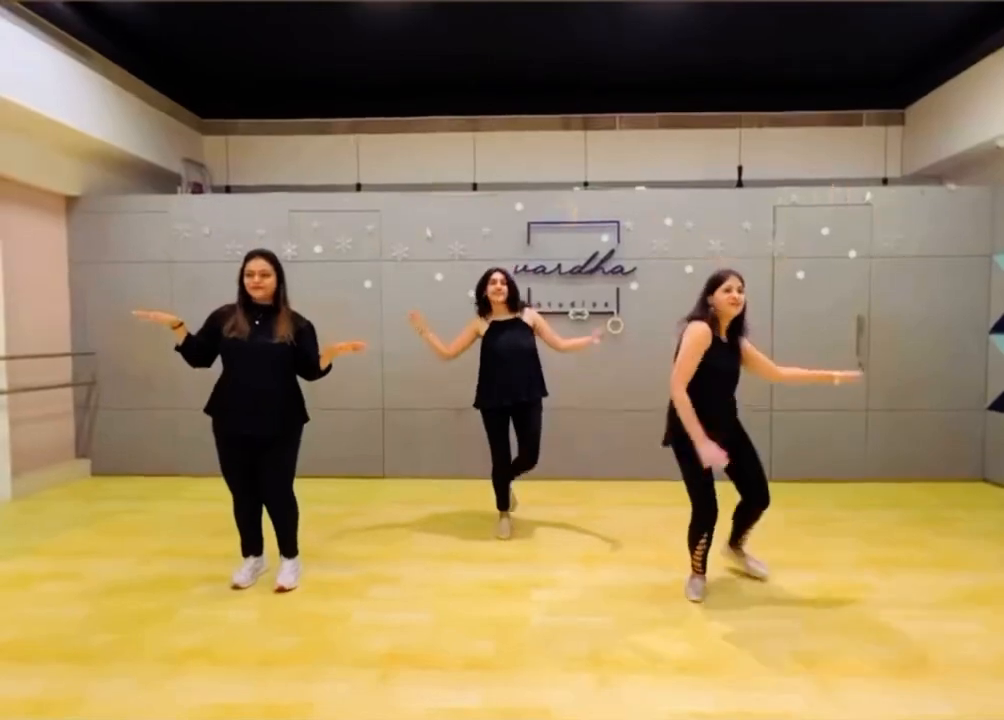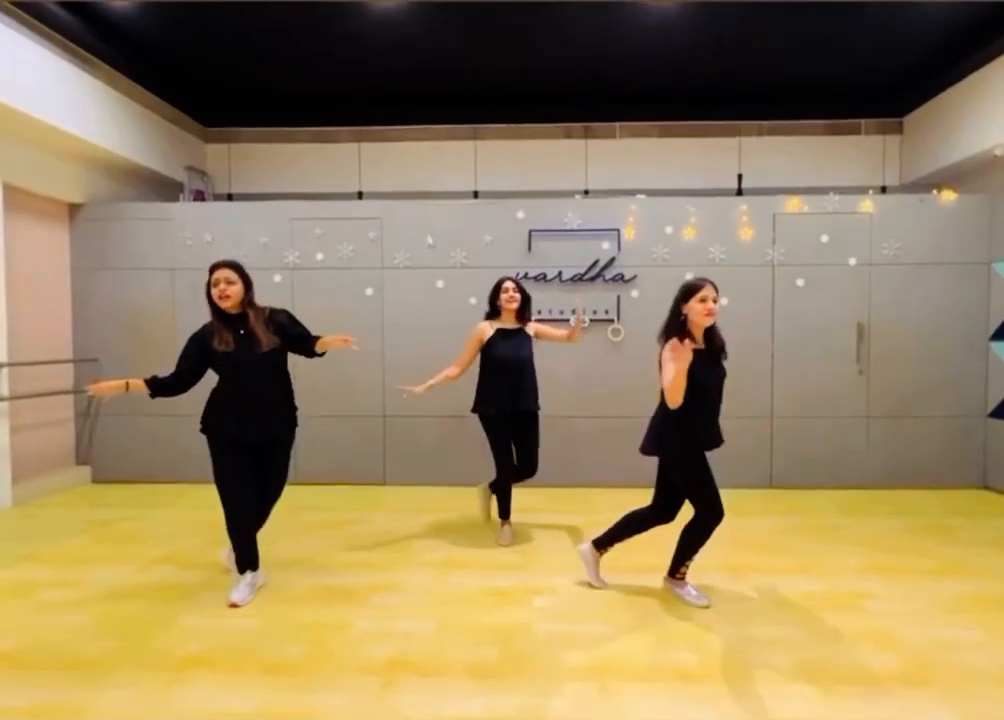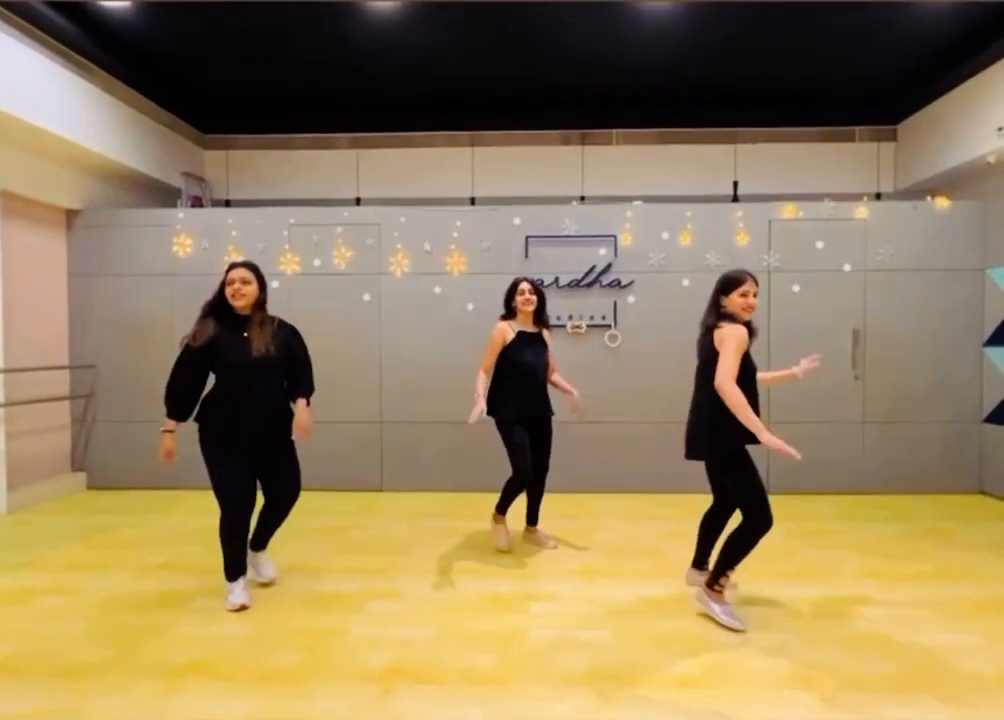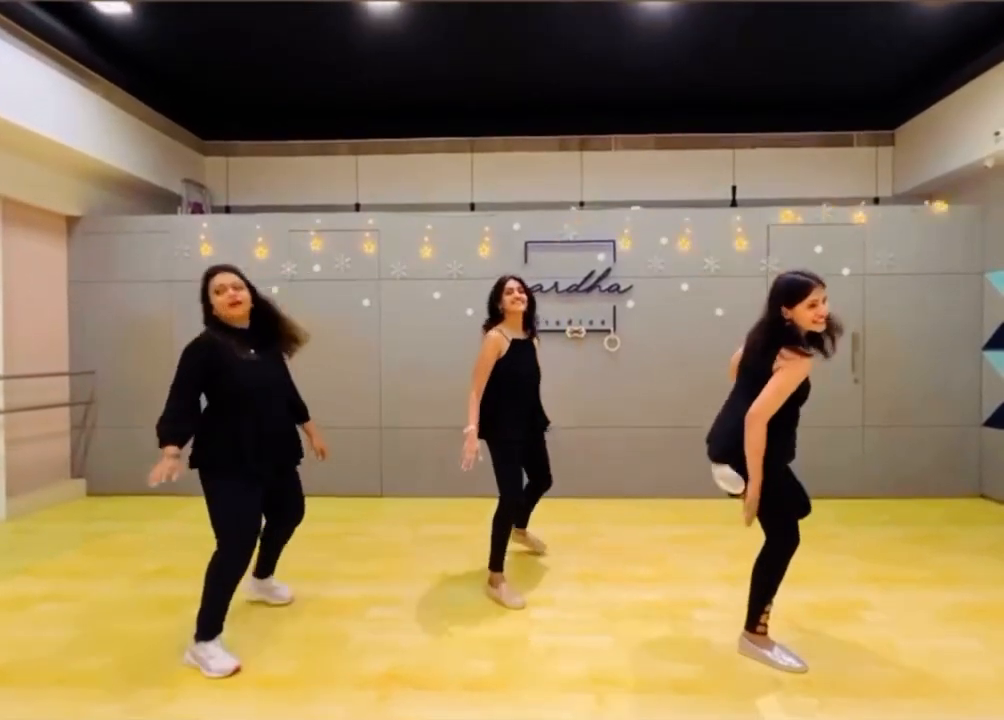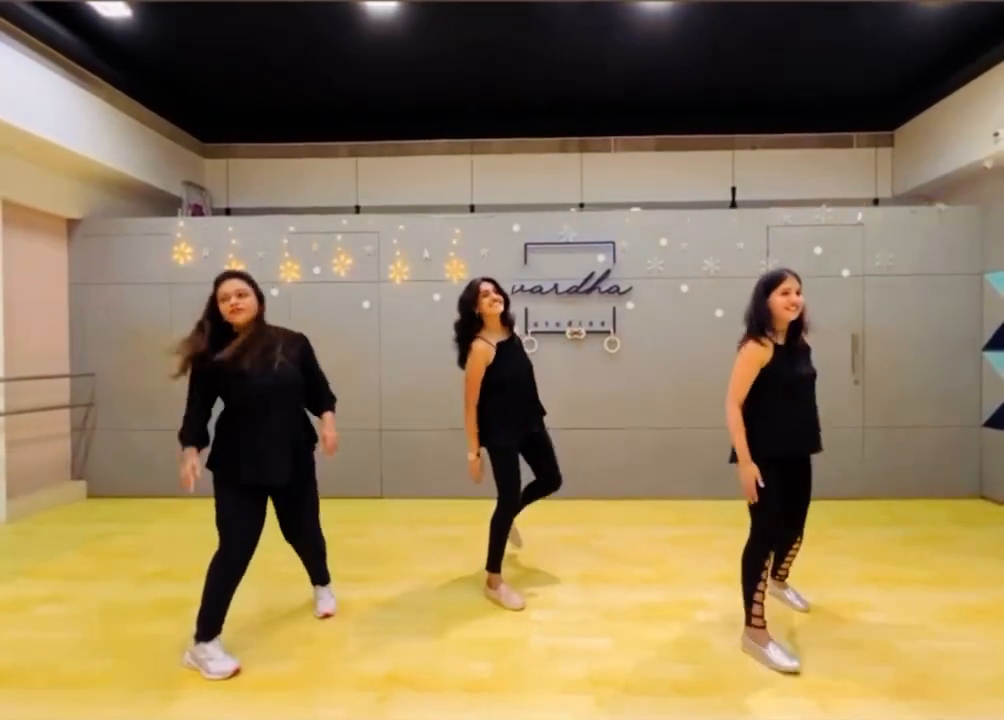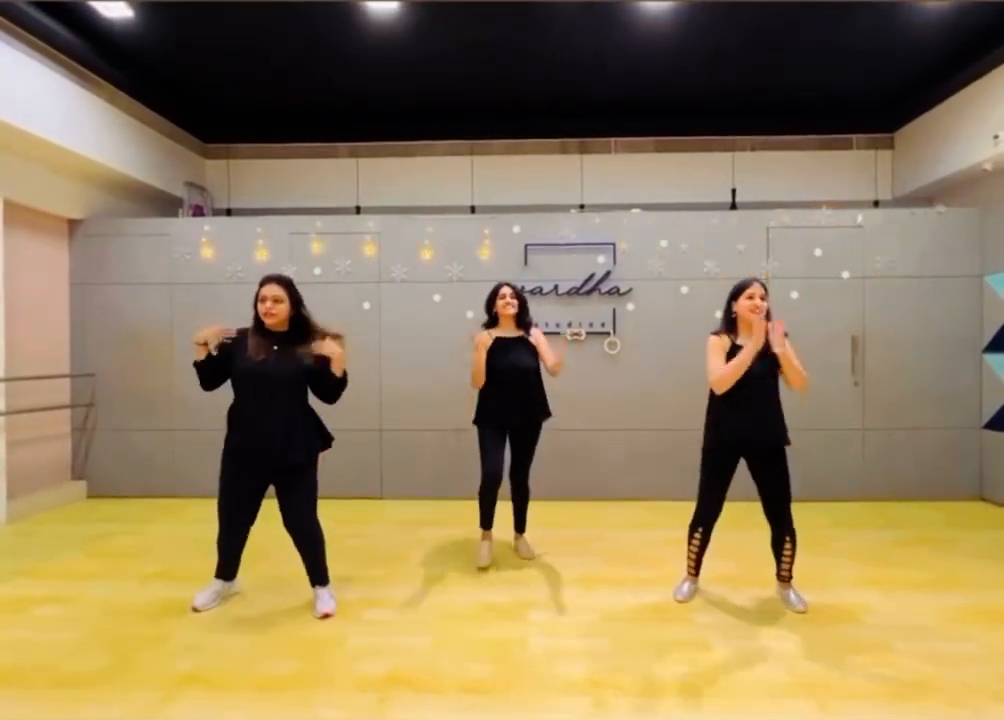
dt=0.5s
person 1, frame 1
left shoulder: (295, 325)
right shoulder: (225, 318)
left elbow: (309, 370)
right elbow: (199, 356)
left wrist: (334, 351)
right wrist: (175, 325)
left hip: (280, 423)
right hip: (231, 421)
left knee: (277, 490)
right knee: (243, 491)
left ankle: (290, 560)
right ankle: (252, 558)
person 1, frame 2
left shoulder: (276, 322)
right shoulder: (207, 336)
left elbow: (306, 344)
right elbow: (178, 382)
left wrist: (328, 342)
right wrist: (124, 385)
left hip: (277, 425)
right hip: (228, 430)
left knee: (269, 493)
right knee: (237, 501)
left ankle: (240, 548)
right ankle: (248, 572)
person 1, frame 3
left shoulder: (281, 332)
right shoulder: (208, 333)
left elbow: (301, 375)
right elbow: (183, 385)
left wrist: (302, 406)
right wrist: (169, 429)
left hip: (273, 432)
right hip: (224, 435)
left knee: (285, 493)
right knee: (237, 506)
left ankle: (257, 550)
right ankle: (235, 579)
person 1, frame 4
left shoulder: (269, 341)
right shoulder: (205, 349)
left elbow: (287, 392)
right elbow: (181, 404)
left wrist: (311, 431)
right wrist: (171, 452)
left hip: (276, 454)
right hip: (228, 461)
left knee: (289, 515)
right knee: (237, 543)
left ankle: (262, 580)
right ankle: (204, 642)
person 1, frame 5
left shoulder: (292, 344)
right shoulder: (209, 356)
left elbow: (316, 385)
right elbow: (197, 410)
left wrist: (328, 418)
right wrist: (191, 452)
left hip: (292, 457)
right hip: (237, 463)
left knee: (304, 532)
right knee: (236, 548)
left ankle: (321, 586)
right ankle: (205, 643)
person 1, frame 6
left shoulder: (311, 347)
right shoulder: (239, 343)
left elbow: (329, 392)
right elbow: (210, 379)
left wrist: (337, 361)
right wrist: (202, 348)
left hip: (295, 449)
right hip: (244, 447)
left knee: (301, 521)
right knee: (232, 518)
left ankle: (321, 588)
right ankle: (224, 581)
person 2, frame 1
left shoulder: (736, 338)
right shoulder: (698, 330)
left elbow: (776, 373)
right elbow: (677, 389)
left wrist: (832, 376)
right wrist: (701, 442)
left hip: (726, 427)
right hip: (692, 434)
left knee: (758, 495)
right knee: (706, 508)
left ankle: (737, 549)
right ankle: (697, 573)
person 2, frame 2
left shoulder: (712, 343)
right shoulder: (676, 347)
right elbow: (673, 400)
right wrist: (680, 365)
left hip: (689, 440)
right hip: (676, 440)
left knee: (664, 510)
right knee: (710, 511)
left ankle: (596, 548)
right ankle: (676, 578)
person 2, frame 3
left shoulder: (719, 331)
right shoulder: (734, 331)
left elbow: (745, 380)
right elbow: (724, 385)
left wrist: (793, 372)
right wrist: (762, 433)
left hip: (712, 432)
right hip: (720, 434)
left knee: (727, 501)
right knee: (759, 517)
left ankle: (699, 569)
right ankle: (712, 591)
person 2, frame 4
left shoulder: (764, 331)
right shoulder: (797, 356)
left elbow: (735, 367)
right elbow: (757, 417)
right wrist: (755, 483)
left hip: (733, 439)
right hip: (752, 447)
left knee: (797, 505)
right knee: (784, 537)
left ankle: (728, 470)
right ankle: (755, 635)
person 2, frame 5
left shoulder: (799, 341)
right shoulder: (757, 346)
right elbow: (732, 405)
right wrist: (744, 461)
left hip: (795, 449)
right hip: (763, 451)
left knee: (794, 523)
right knee: (766, 531)
left ankle: (778, 581)
right ankle: (757, 634)
person 2, frame 6
left shoulder: (776, 344)
right shoulder: (719, 341)
left elbow: (801, 384)
right elbow: (719, 385)
left wrist: (781, 349)
right wrist: (752, 347)
left hip: (767, 441)
right hip: (723, 439)
left knee: (781, 516)
right knee: (707, 512)
left ankle: (785, 584)
right ankle: (691, 577)
person 3, frame 1
left shoulder: (528, 315)
right shoulder: (480, 324)
left elbow: (559, 344)
right elbow: (447, 353)
left wrist: (588, 341)
right wrist: (424, 331)
left hip: (528, 398)
right hip: (494, 400)
left knee: (530, 457)
right knee: (500, 457)
left ankle: (505, 480)
right ankle: (503, 513)
person 3, frame 2
left shoulder: (530, 328)
right shoulder: (484, 329)
left elbow: (569, 337)
right elbow: (458, 368)
left wrist: (577, 324)
right wrist: (425, 386)
left hip: (524, 407)
right hip: (493, 407)
left knee: (528, 466)
right knee: (506, 464)
left ankle: (491, 489)
right ankle: (505, 521)
person 3, frame 3
left shoulder: (542, 333)
right shoulder: (504, 329)
right elbow: (485, 370)
left wrist: (570, 390)
right wrist: (480, 398)
left hip: (539, 410)
right hip: (509, 409)
left knee: (540, 470)
right knee: (523, 471)
left ankle: (532, 528)
right ankle: (499, 516)
person 3, frame 4
left shoulder: (530, 336)
right shoulder: (495, 337)
right elbow: (476, 388)
left wrist: (541, 416)
right wrist: (471, 430)
left hip: (530, 424)
right hip: (502, 428)
left knee: (542, 480)
right knee: (511, 497)
left ankle: (520, 530)
right ankle: (495, 578)
person 3, frame 5
left shoulder: (512, 333)
right shoulder: (480, 347)
right elbow: (470, 403)
right wrist: (473, 450)
left hip: (530, 422)
right hip: (499, 431)
left knee: (551, 480)
right knee: (509, 499)
left ankle: (510, 518)
right ankle: (493, 581)
person 3, frame 6
left shoulder: (534, 335)
right shoulder: (484, 337)
left elbow: (551, 369)
right elbow: (478, 382)
left wrist: (557, 363)
right wrist: (480, 353)
left hip: (528, 416)
right hip: (492, 417)
left knee: (520, 476)
right knee: (491, 475)
left ankle: (520, 536)
right ankle: (486, 536)
